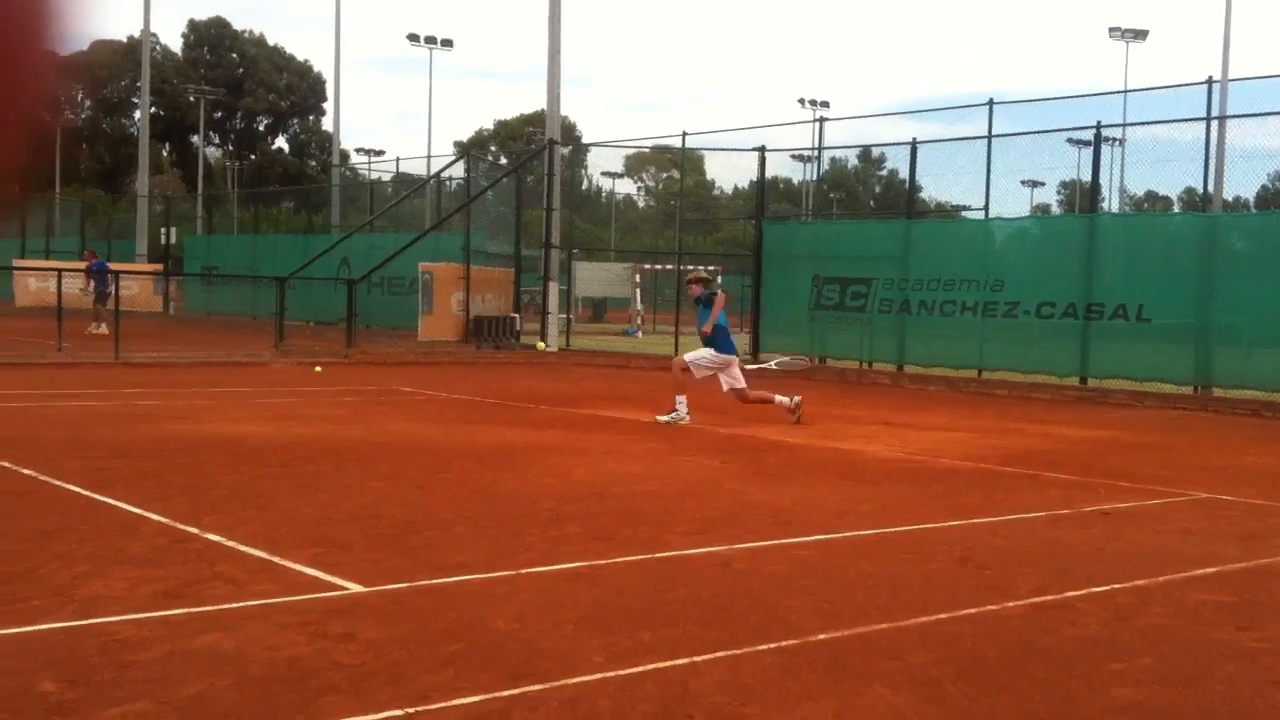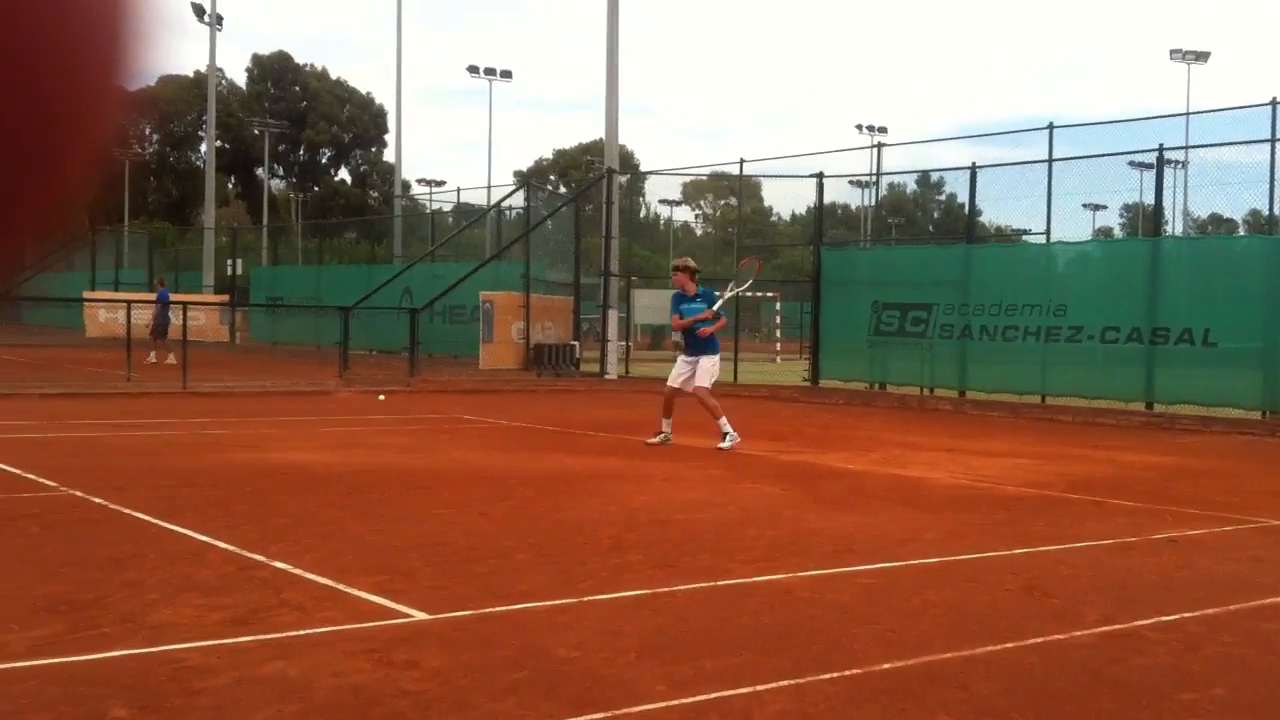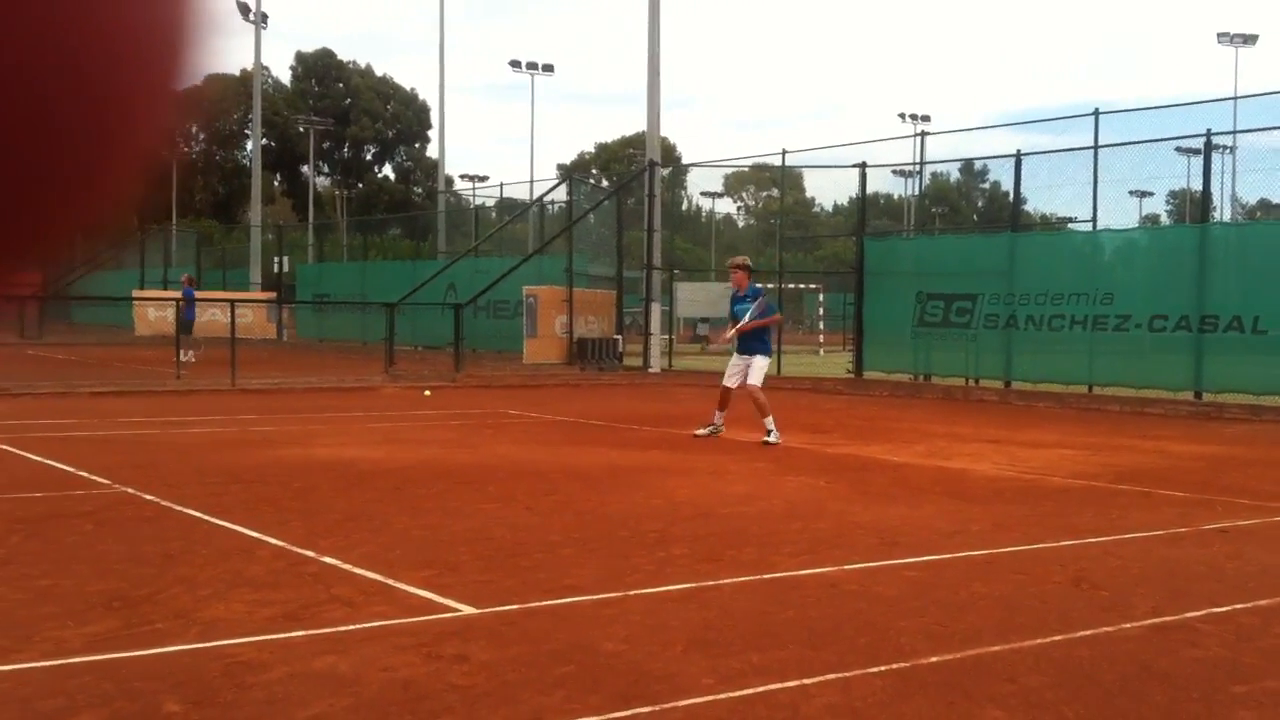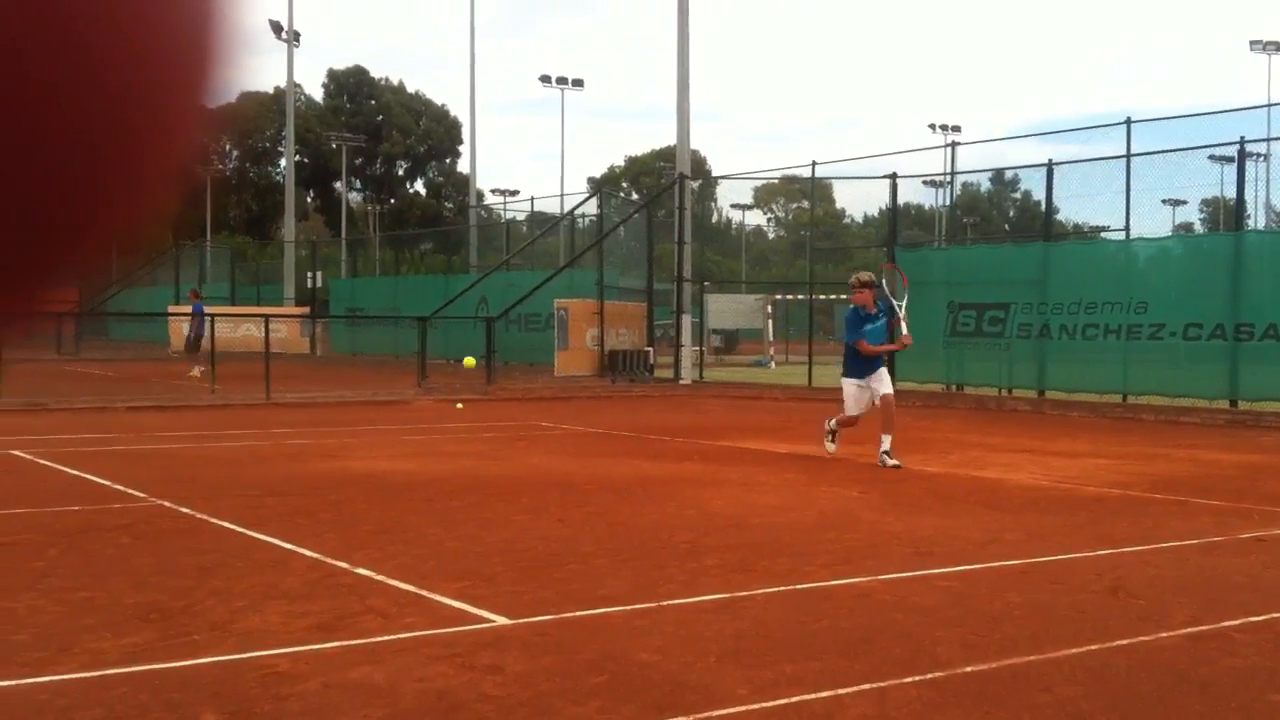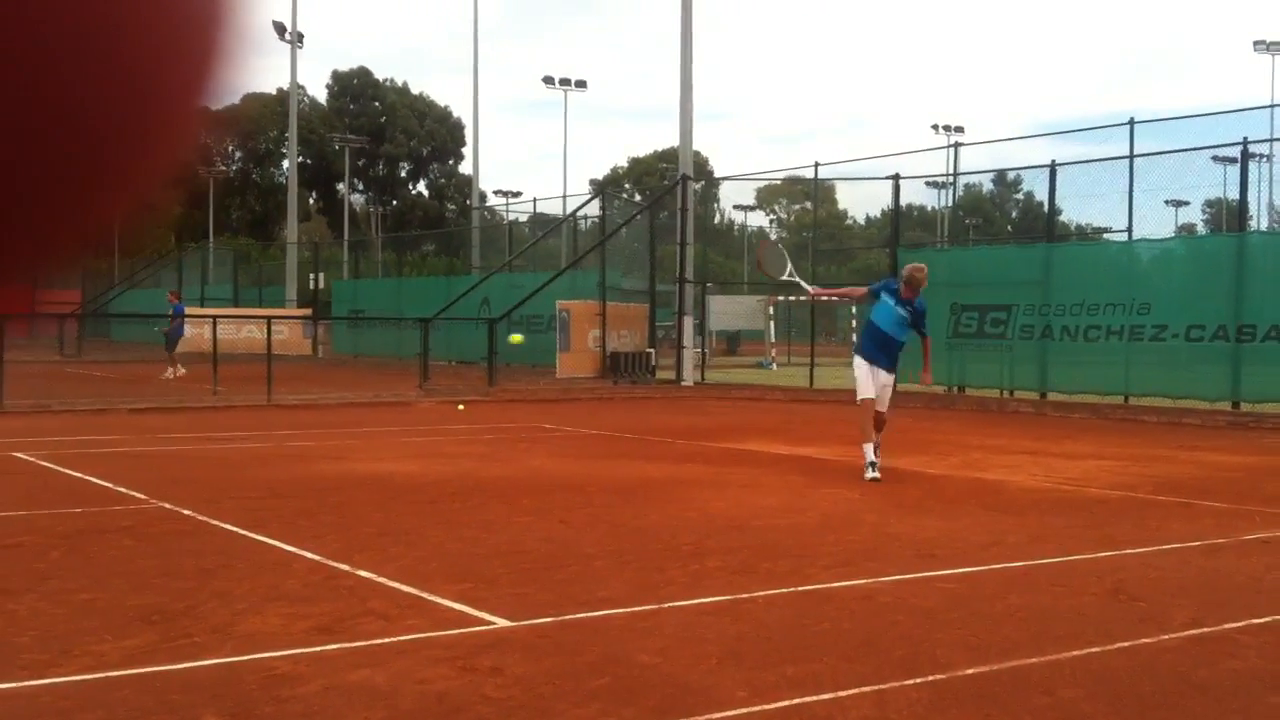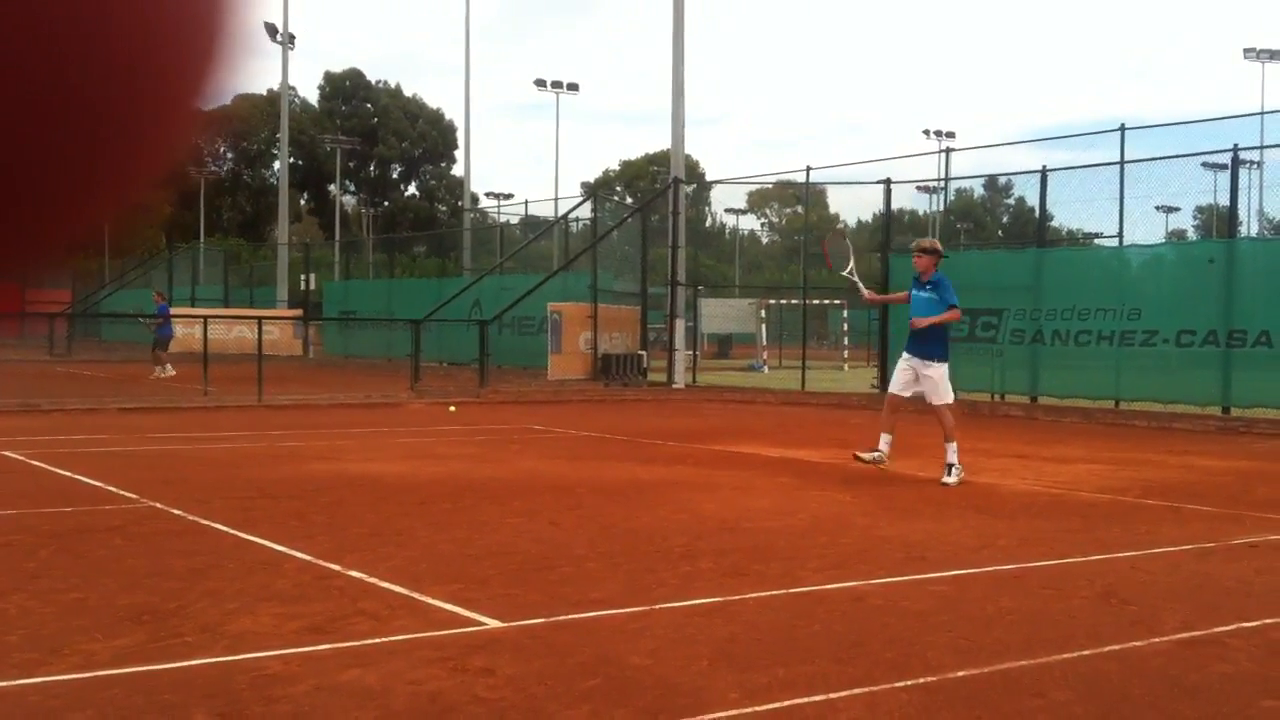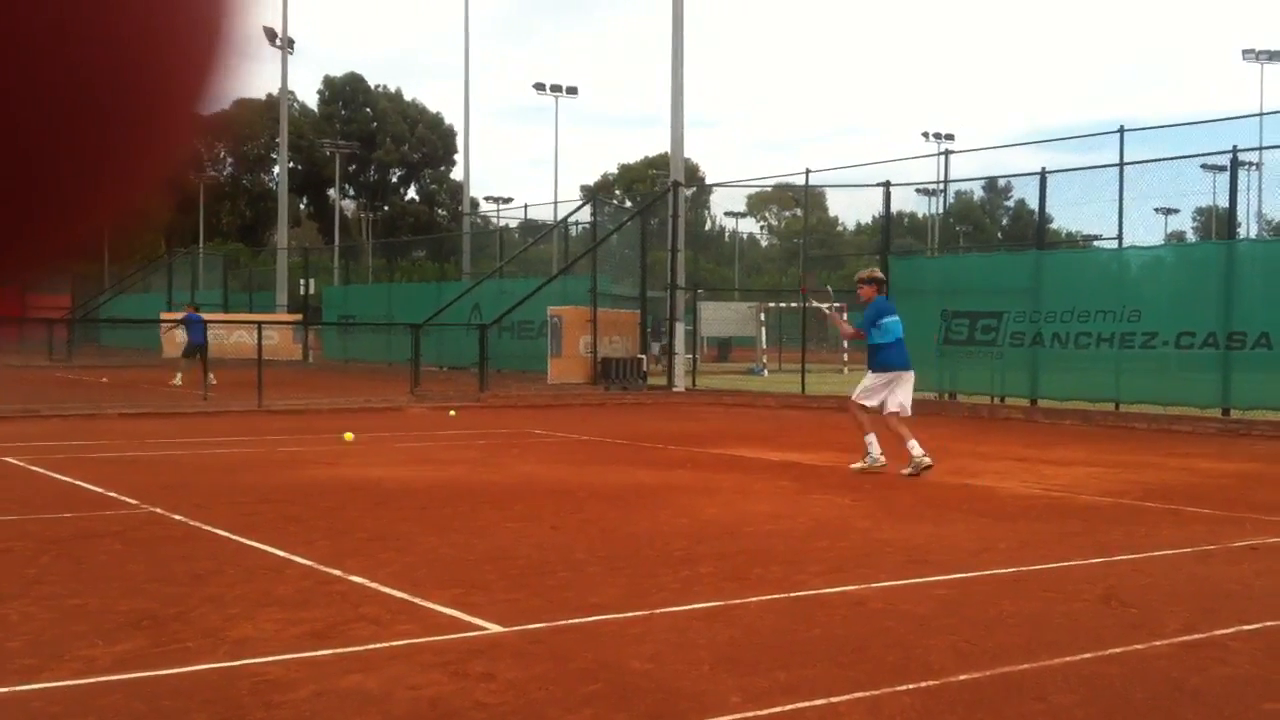
dt=0.7s
person 1, frame 1
left shoulder: (709, 297)
right shoulder: (704, 305)
left elbow: (721, 296)
left wrist: (709, 324)
left hip: (718, 351)
right hip: (727, 353)
left knee: (678, 364)
right knee: (745, 396)
left ankle: (681, 412)
right ankle: (791, 403)
person 1, frame 2
left shoulder: (708, 295)
right shoulder: (677, 297)
left elbow: (723, 320)
right elbow: (675, 325)
left wrist: (711, 328)
right wrist: (695, 318)
left hip: (708, 353)
right hip: (687, 354)
left knee: (701, 392)
right knee: (669, 392)
left ankle: (729, 433)
right ankle: (665, 432)
person 1, frame 3
left shoulder: (758, 294)
right shoulder: (734, 297)
left elbow: (778, 317)
left wrist: (753, 324)
right wrist: (728, 333)
left hip: (759, 353)
right hip: (741, 352)
left knee: (752, 389)
right knee: (725, 389)
left ankle: (772, 430)
right ankle: (717, 424)
person 1, frame 4
left shoulder: (884, 307)
right shoulder: (852, 317)
left elbow: (891, 331)
right elbow: (864, 349)
right wrist: (896, 347)
left hip: (877, 368)
right hip: (853, 372)
left knee: (888, 401)
right knee: (852, 419)
left ankle: (885, 451)
right ankle: (831, 425)
person 1, frame 5
left shoulder: (918, 308)
right shoulder: (888, 287)
left elbow: (925, 338)
right elbow: (860, 292)
left wrist: (926, 369)
right wrist: (825, 292)
left hip: (886, 365)
right hip: (864, 358)
left knee: (880, 414)
right knee: (868, 404)
left ankle: (875, 442)
right ankle: (870, 461)
person 1, frame 6
left shoulder: (942, 284)
right shoulder: (917, 282)
left elbow: (955, 313)
left wrist: (928, 320)
right wrist: (878, 298)
left hip: (934, 358)
right hip: (910, 355)
left knee: (941, 407)
right knee: (892, 400)
left ankle: (954, 465)
right ankle: (881, 452)
person 1, frame 7
left shoulder: (874, 307)
right shoulder: (887, 305)
left elbow: (852, 334)
left wrist: (837, 321)
right wrist: (847, 325)
left hip: (884, 369)
right hip: (903, 368)
left knee: (856, 405)
right knee: (892, 418)
left ankle: (875, 454)
right ankle: (919, 456)
